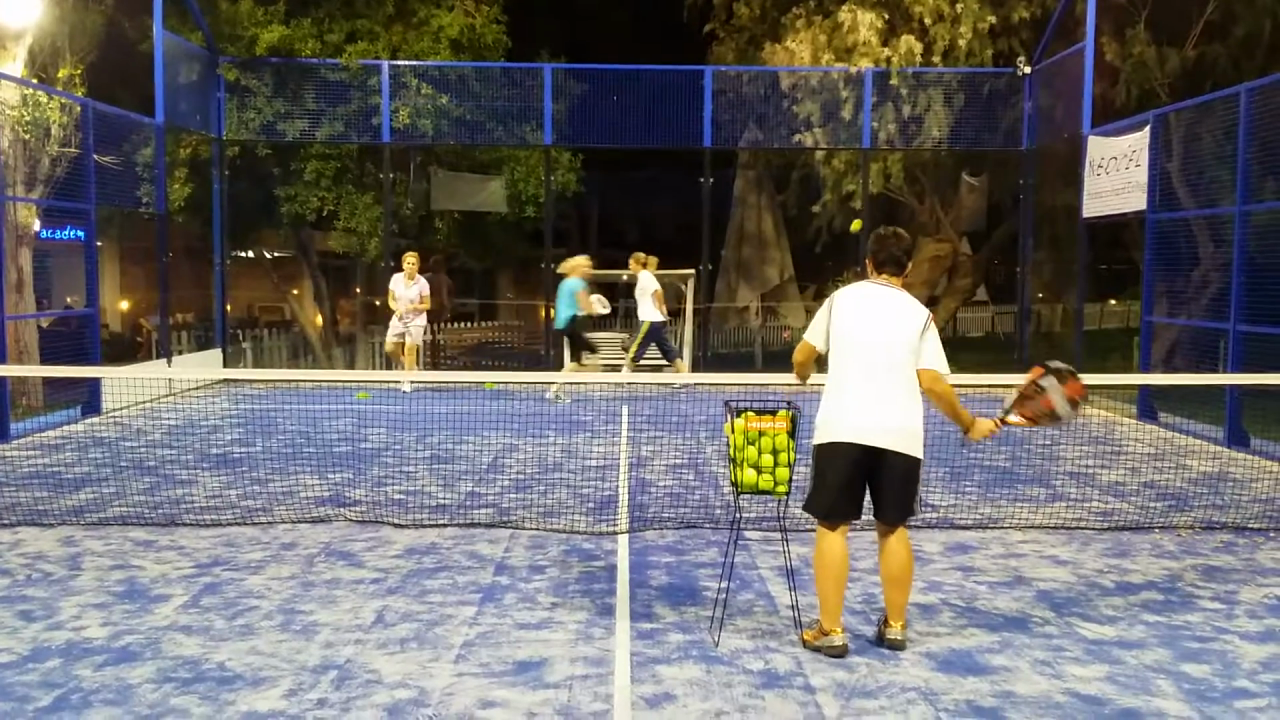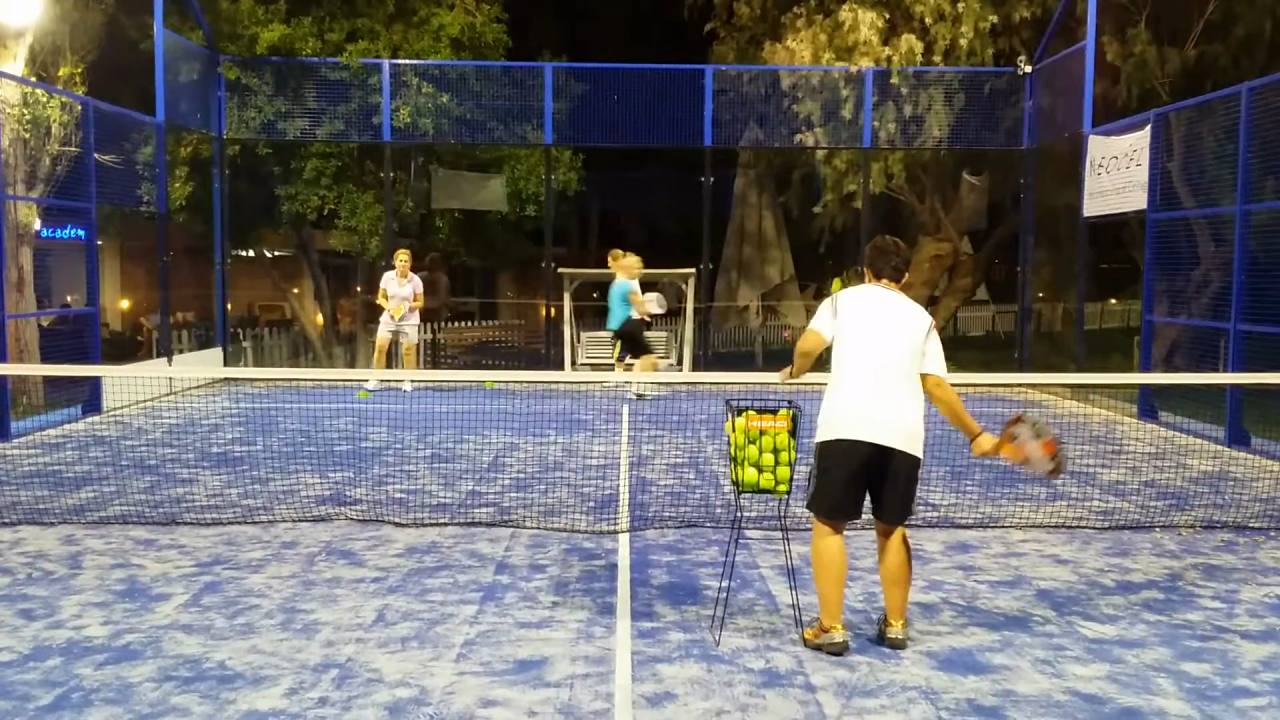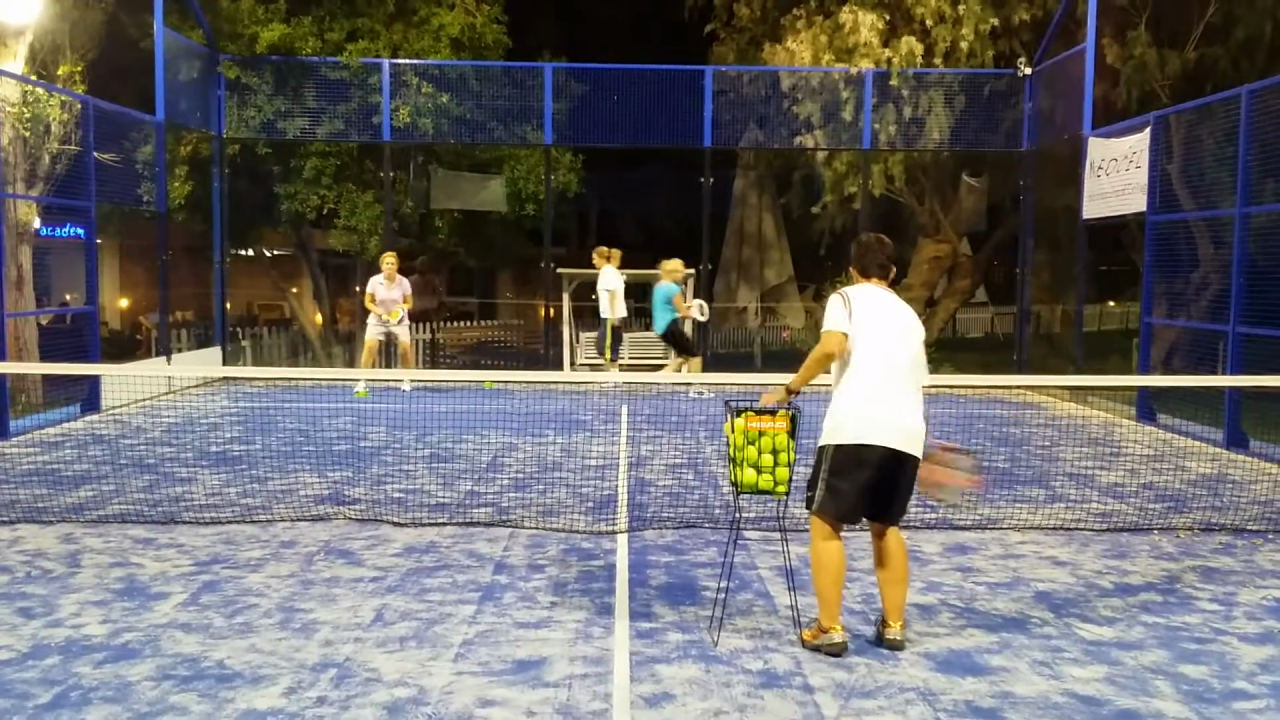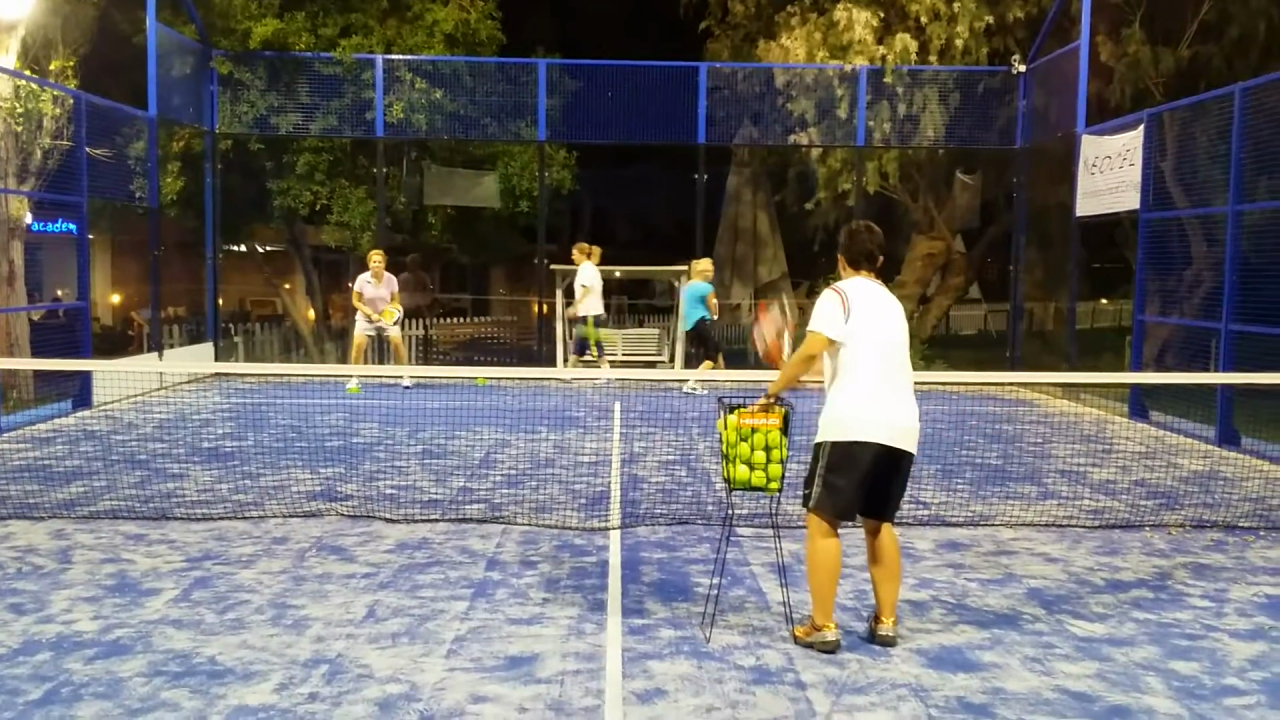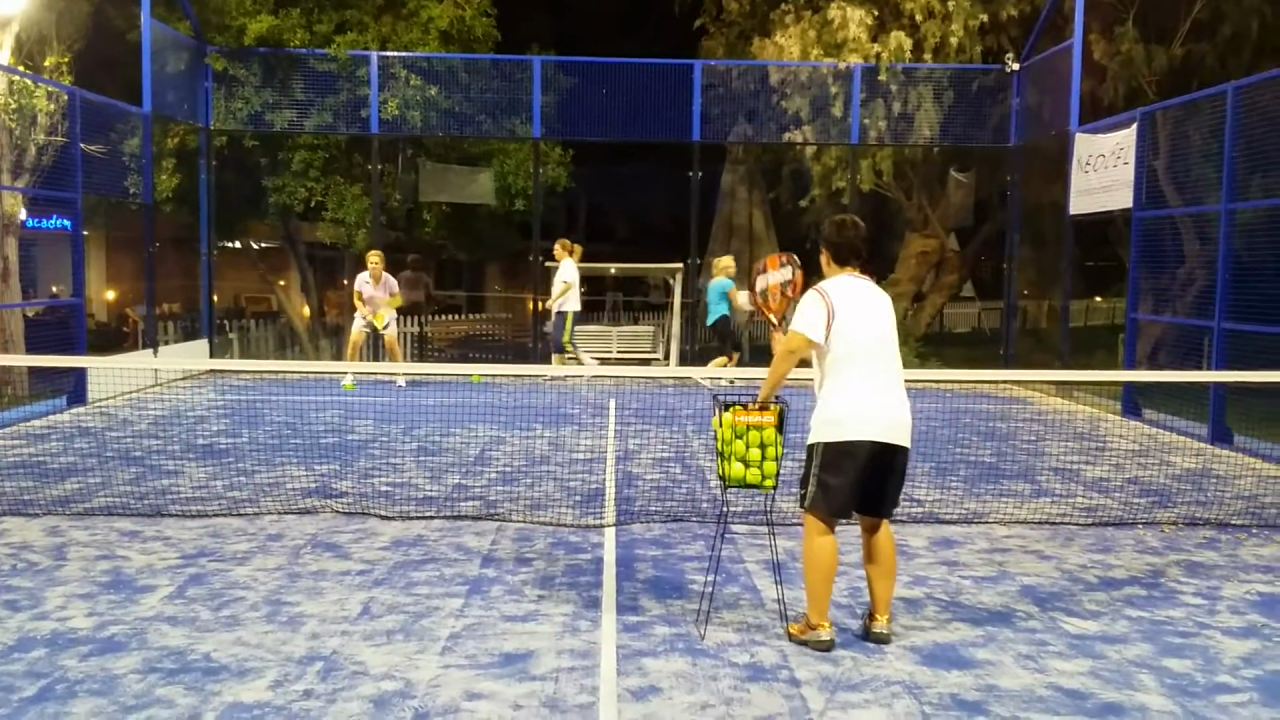
dt=0.2s
person 1, frame 1
left shoulder: (841, 298)
right shoulder: (919, 314)
left elbow: (803, 357)
right elbow: (932, 383)
left wrist: (802, 376)
right wrist: (970, 424)
left hip: (842, 429)
right hip: (900, 435)
left knee: (831, 526)
right knee: (892, 528)
left ankle: (830, 630)
right ankle: (894, 626)
person 1, frame 2
left shoulder: (844, 299)
right shoulder: (920, 317)
left elbow: (807, 346)
right elbow: (936, 387)
left wrist: (794, 371)
right wrist: (975, 435)
left hip: (848, 427)
right hip: (903, 434)
left knee: (828, 524)
right knee: (891, 527)
left ankle: (831, 629)
right ankle: (896, 625)
person 1, frame 3
left shoulder: (846, 298)
right shoulder: (909, 315)
left elbow: (831, 347)
left wrist: (789, 389)
left hip: (856, 429)
right hip: (906, 434)
left knee: (825, 524)
right knee: (886, 527)
left ankle: (830, 629)
right ankle: (894, 626)
person 1, frame 4
left shoulder: (840, 294)
right shoulder: (892, 302)
left elbow: (813, 349)
left wrist: (773, 391)
right wrist: (817, 373)
left hip: (852, 427)
right hip: (900, 428)
left knee: (823, 521)
right knee: (880, 524)
left ankle: (822, 627)
right ankle: (886, 622)
person 1, frame 5
left shoulder: (824, 294)
right shoulder: (880, 296)
left elbow: (793, 348)
left wrist: (764, 396)
right wrist: (819, 360)
left hip: (844, 425)
right hip: (893, 425)
left knee: (819, 521)
right knee: (876, 522)
left ankle: (816, 625)
right ankle: (880, 620)
